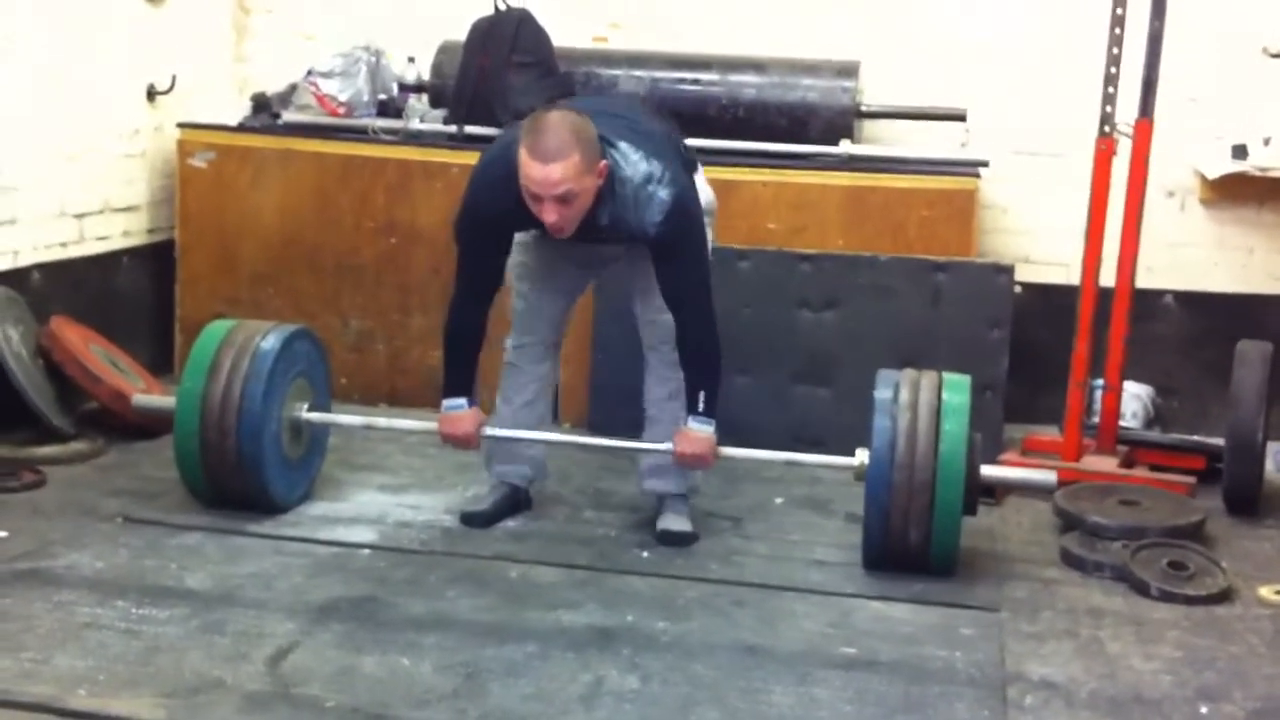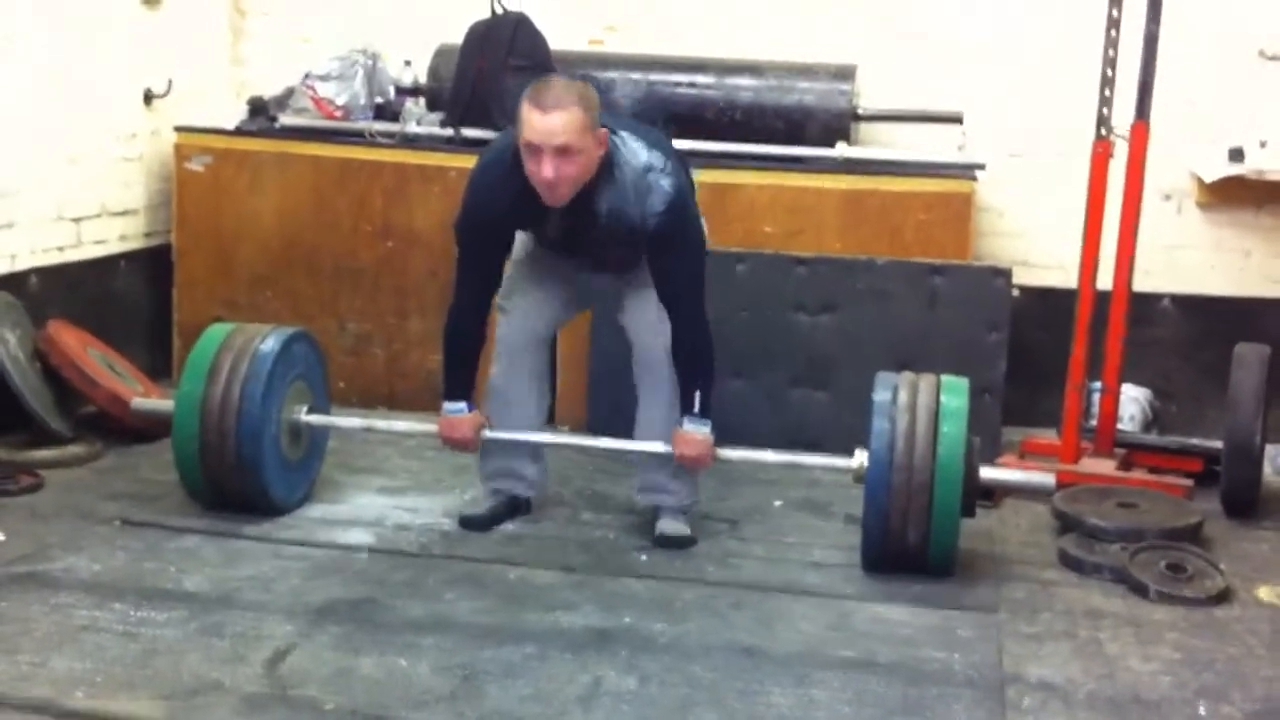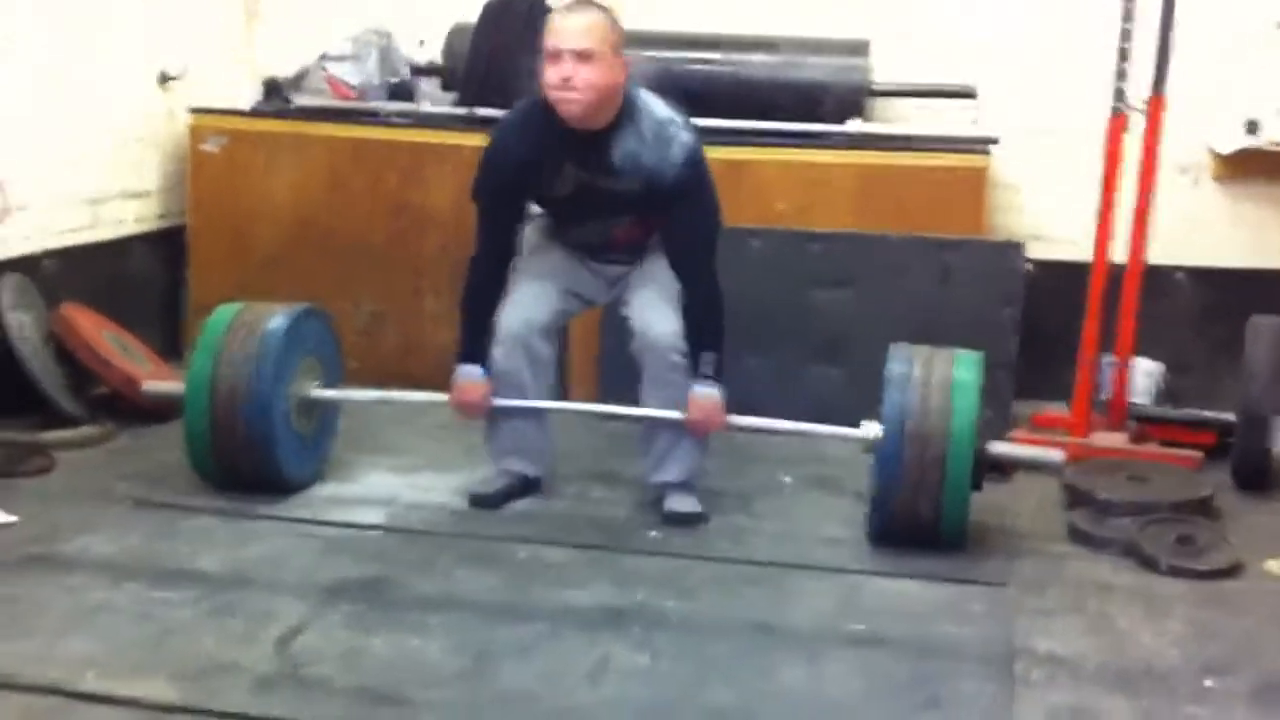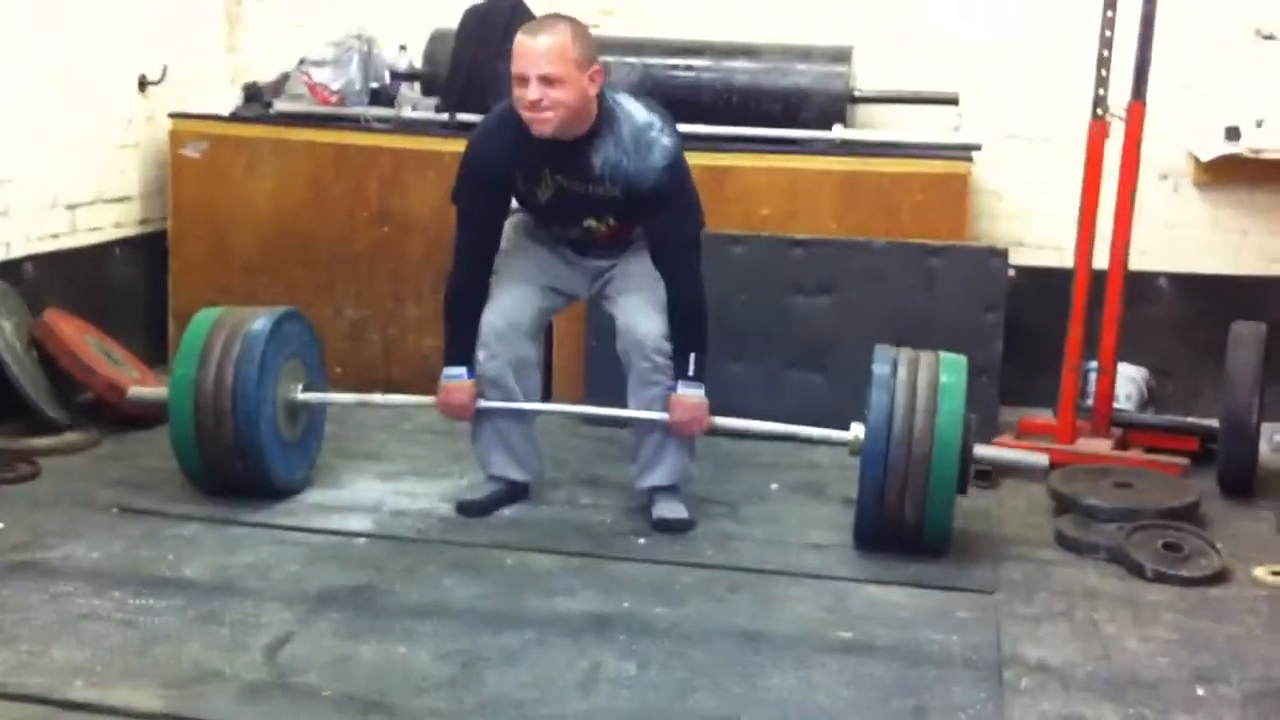
dt=0.4s
person 1, frame 1
left shoulder: (661, 193)
right shoulder: (496, 178)
left elbow: (693, 310)
right elbow: (473, 294)
left wrist: (700, 420)
right wrist: (457, 400)
left hip: (651, 223)
left knee: (667, 336)
right knee: (531, 333)
left ankle: (671, 492)
right ankle: (512, 481)
person 1, frame 2
left shoulder: (655, 186)
right shoulder: (497, 177)
left elbow: (687, 310)
right elbow: (472, 293)
left wrist: (696, 420)
right wrist: (458, 401)
left hip: (646, 265)
right hip: (553, 257)
left knee: (661, 349)
right knee: (515, 339)
left ankle: (668, 503)
right ankle: (511, 488)
person 1, frame 3
left shoulder: (668, 141)
right shoulder: (518, 135)
left elbow: (698, 265)
right elbow: (492, 252)
left wrist: (707, 381)
right wrist: (471, 365)
left hip: (654, 253)
right hip: (563, 245)
left knee: (664, 337)
right knee: (515, 328)
left ankle: (676, 481)
right ankle: (519, 467)
person 1, frame 4
left shoulder: (649, 145)
right shoulder: (495, 140)
left elbow: (681, 267)
right elbow: (472, 256)
left wrist: (691, 383)
right wrist: (457, 366)
left hip: (636, 246)
right hip: (544, 239)
left knee: (650, 339)
right knee: (501, 329)
left ankle: (664, 486)
right ankle: (508, 474)
